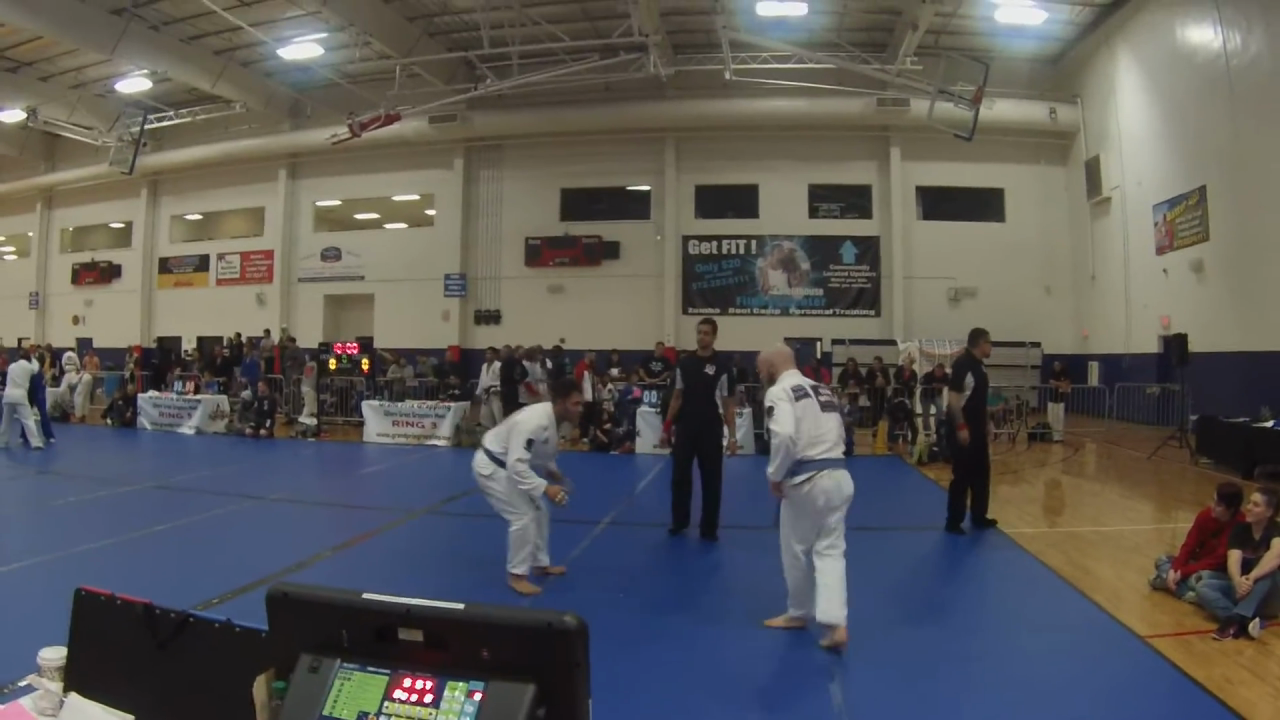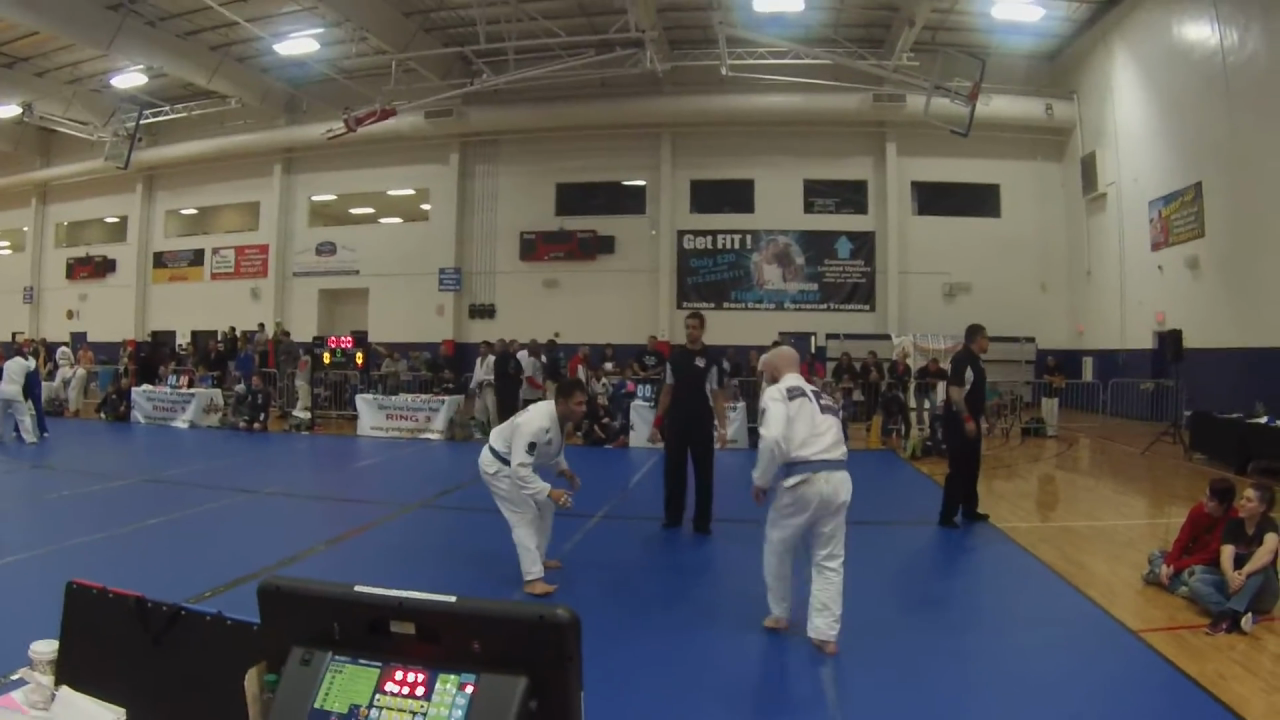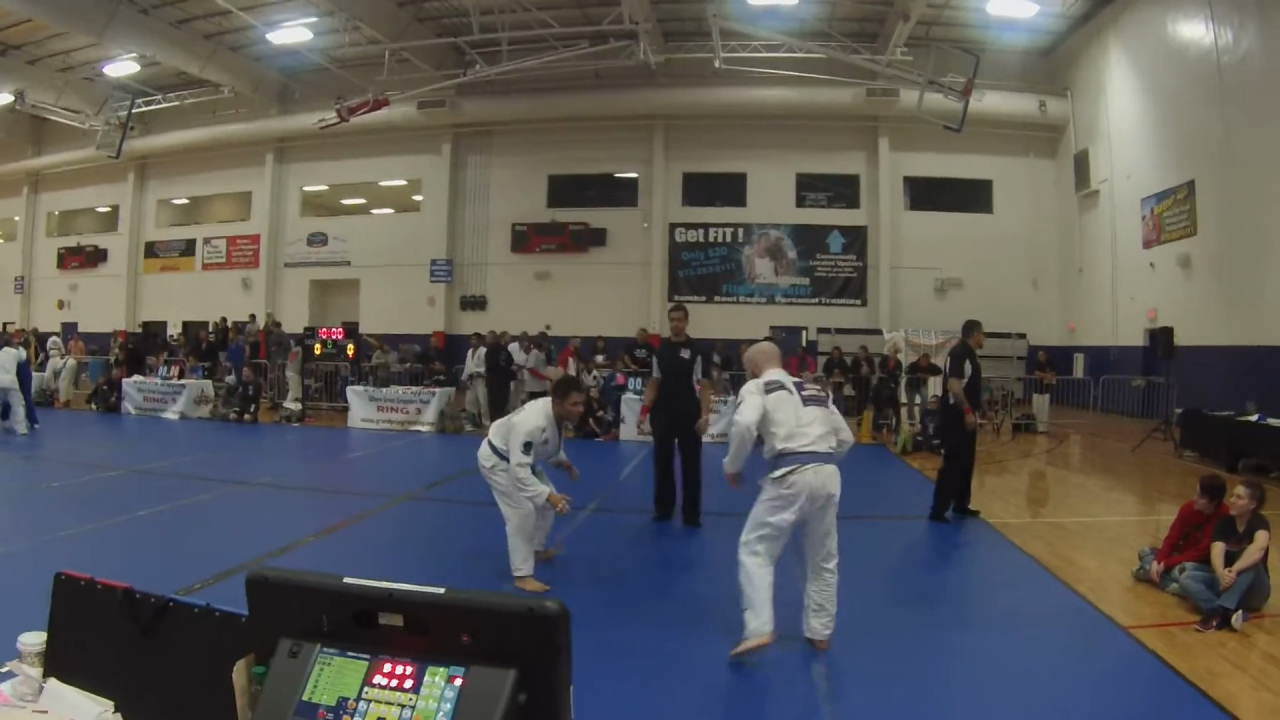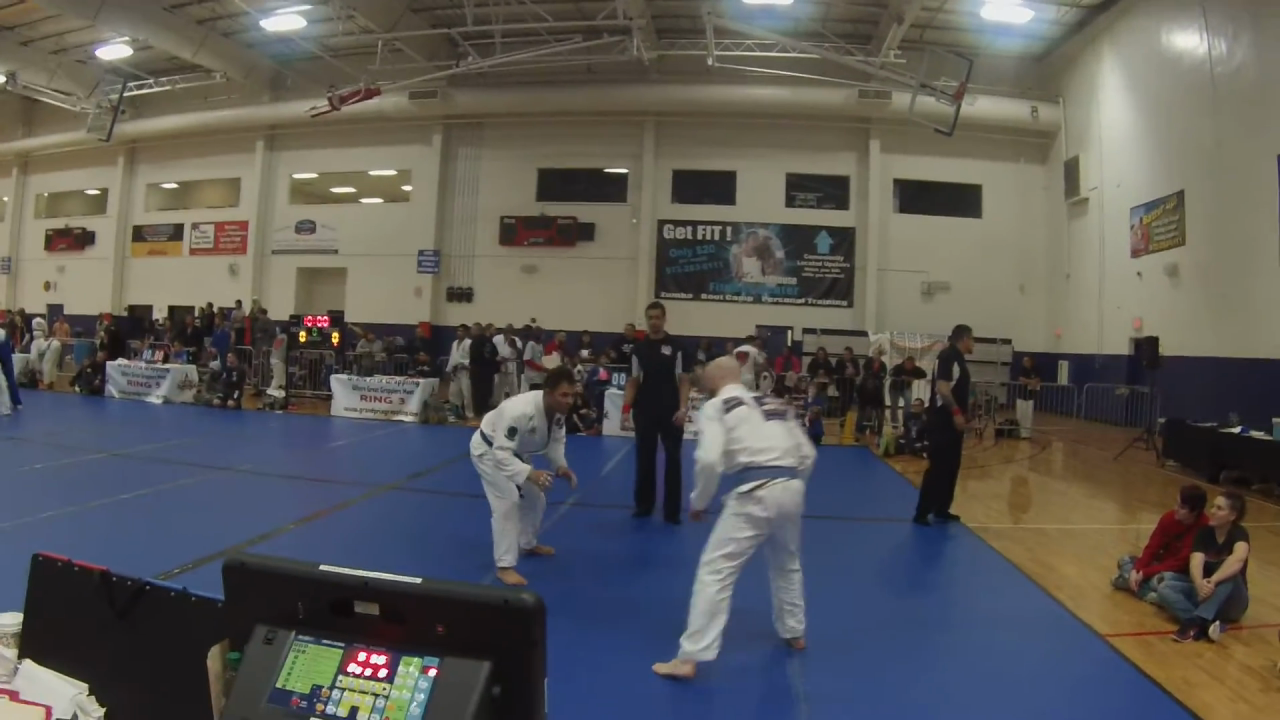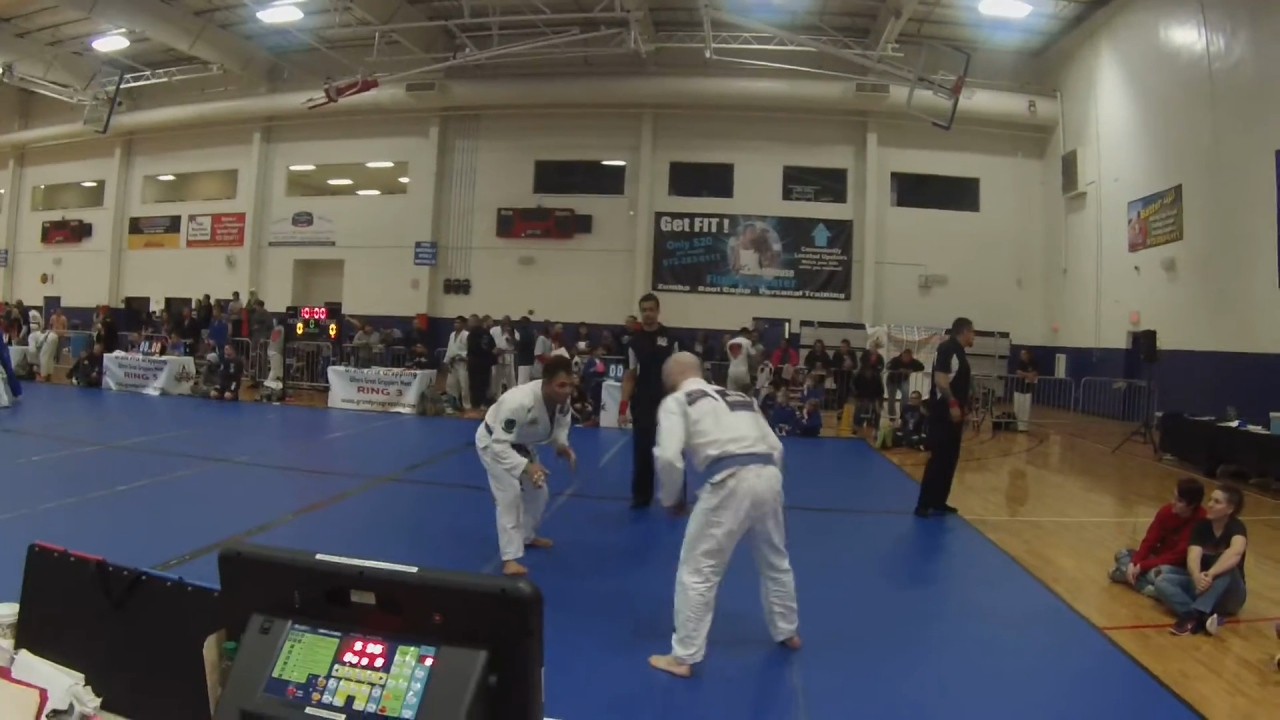
dt=0.2s
person 1, frame 1
left shoulder: (779, 392)
right shoulder: (824, 391)
left elbow: (784, 436)
left wrist: (775, 475)
left hip: (807, 480)
right hip: (840, 476)
left knee: (795, 551)
right knee: (830, 551)
left ankle: (798, 614)
right ankle: (835, 624)
person 1, frame 2
left shoulder: (776, 393)
right shoulder: (826, 399)
left elbow: (771, 437)
left wrist: (760, 480)
left hip: (802, 482)
right hip: (839, 480)
left knee: (777, 549)
right knee: (829, 560)
left ankle: (781, 615)
right ankle: (826, 635)
person 1, frame 3
left shoulder: (756, 388)
right shoulder: (815, 390)
left elbow: (743, 425)
right elbow: (845, 437)
left wrist: (732, 467)
left hip: (790, 478)
right hip: (827, 475)
left knee: (755, 550)
right knee: (822, 559)
left ankle: (759, 630)
right ankle: (819, 631)
person 1, frame 4
left shoulder: (715, 408)
right shoulder: (776, 405)
left elbow: (710, 461)
right elbow: (807, 454)
left wrist: (698, 502)
left hip: (754, 493)
right hip: (791, 488)
left knee: (715, 571)
right knee: (787, 564)
left ankle: (690, 657)
right ankle: (794, 631)
person 1, frame 5
left shoulder: (674, 402)
right shoulder: (739, 398)
left elbow: (667, 456)
right elbow: (775, 447)
left wrist: (671, 497)
left hip: (730, 484)
right hip: (768, 477)
left knee: (698, 570)
right knee: (775, 562)
left ankle: (684, 656)
right ankle: (788, 633)
person 2, frame 1
left shoulder: (722, 366)
right shoulder: (684, 363)
left elbow: (728, 404)
right elbow: (676, 397)
left wrist: (732, 436)
right wrist: (666, 427)
left hip: (710, 430)
right hip: (685, 428)
left knee: (711, 480)
right knee: (679, 476)
left ankle: (708, 528)
right ankle: (679, 521)
person 2, frame 2
left shoulder: (710, 359)
right shoulder: (675, 357)
left elbow: (718, 396)
right elbow: (667, 392)
left wrist: (722, 428)
right wrist: (657, 423)
left hip: (701, 423)
right hip: (675, 422)
left knee: (703, 473)
right knee: (673, 470)
left ankle: (702, 521)
right ankle: (673, 515)
person 2, frame 3
left shoulder: (696, 351)
right shoulder: (661, 351)
left elbow: (704, 387)
right elbow: (653, 384)
left wrist: (705, 415)
right wrist: (644, 410)
left hip: (689, 416)
right hip: (663, 415)
left knee: (691, 465)
right knee: (663, 463)
left ankle: (691, 514)
right ankle: (663, 509)
person 2, frame 4
left shoulder: (676, 347)
right shoulder: (639, 348)
left elbow: (684, 382)
right elbow: (633, 382)
left wrist: (682, 409)
right wrist: (626, 409)
left hip: (670, 411)
right hip: (645, 411)
left knee: (674, 461)
right knee: (645, 459)
left ankle: (672, 510)
right ankle: (644, 505)
person 2, frame 5
left shoulder: (671, 338)
right shoulder: (635, 341)
right elbow: (630, 377)
right wrist: (623, 408)
right hip: (643, 402)
right knee: (642, 451)
right ankle: (641, 497)
person 3, frame 1
left shoulder: (554, 416)
right shoulder: (532, 423)
left elbow: (545, 448)
right elbow: (517, 466)
left wrist: (551, 470)
right wrist: (545, 488)
left hip: (510, 464)
right hip: (491, 467)
left knee: (538, 511)
right knee: (523, 517)
left ankle: (540, 563)
right ankle: (517, 574)
person 3, frame 2
left shoulder: (561, 415)
right shoulder: (534, 424)
left elbow: (554, 444)
right elbow: (520, 470)
left wrist: (562, 467)
right wrist: (549, 491)
left hip: (520, 462)
right hip: (498, 465)
left knee: (543, 508)
right knee: (525, 517)
left ankle: (537, 558)
right ankle: (533, 579)
person 3, frame 3
left shoulder: (562, 414)
right shoulder: (530, 423)
left elbow: (554, 441)
right elbow: (519, 471)
left wrist: (563, 459)
right wrist: (548, 495)
left hip: (521, 458)
right hip: (498, 460)
left knee: (546, 504)
right knee: (522, 511)
left ankle: (537, 547)
right ankle: (522, 574)
person 3, frame 4
left shoulder: (558, 409)
right shoulder: (518, 411)
left elbow: (556, 438)
right elbow: (501, 454)
left wrist: (561, 465)
right wrist: (531, 473)
left hip: (516, 451)
right hip: (489, 450)
left knee: (535, 498)
right knee: (507, 504)
left ankle: (527, 543)
right ankle: (505, 566)
person 3, frame 5
left shoulder: (562, 397)
right shoulder: (517, 402)
left elbow: (562, 422)
right elbow: (500, 446)
left wrist: (561, 443)
right wrist: (525, 467)
left hip: (521, 444)
right hip: (494, 443)
left knee: (537, 492)
right knee: (510, 494)
left ankle: (526, 536)
right ankle: (511, 559)
person 4, frame 1
left shoulder: (979, 364)
right shoulder: (962, 364)
right elbow: (953, 398)
left wrist: (985, 424)
right wrist: (960, 427)
left hip: (977, 428)
right hip: (963, 429)
left knee: (981, 473)
right knee: (962, 476)
left ankle: (978, 516)
right ankle: (953, 522)
person 4, frame 2
left shoulder: (974, 359)
right shoulder: (961, 359)
right elbow: (954, 393)
left wrist: (985, 416)
right wrist: (967, 419)
left hip: (971, 421)
right hip: (959, 423)
left knee: (971, 467)
right knee: (958, 469)
left ankle: (969, 509)
right ankle: (947, 516)
person 4, frame 3
left shoulder: (969, 354)
right shoulder: (959, 353)
right elbow: (953, 386)
right wrist: (968, 411)
left hip: (965, 416)
right hip: (955, 417)
left knee: (966, 462)
right knee: (952, 464)
left ankle: (960, 505)
right ankle: (938, 510)
person 4, frame 4
left shoulder: (958, 358)
right shoulder: (948, 356)
right elbow: (942, 387)
left wrist: (962, 415)
right wrist: (956, 412)
left hip: (953, 420)
right hip: (943, 419)
left knee: (951, 466)
right knee: (939, 466)
left ankle: (941, 509)
right ankle: (922, 512)
person 4, frame 5
left shoulder: (959, 351)
right shoulder: (947, 348)
right elbow: (940, 379)
left wrist: (962, 407)
right wrist: (953, 404)
left hip: (954, 412)
right hip: (944, 411)
left knee: (950, 459)
right knee: (939, 458)
left ankle: (938, 502)
right ankle: (924, 504)
